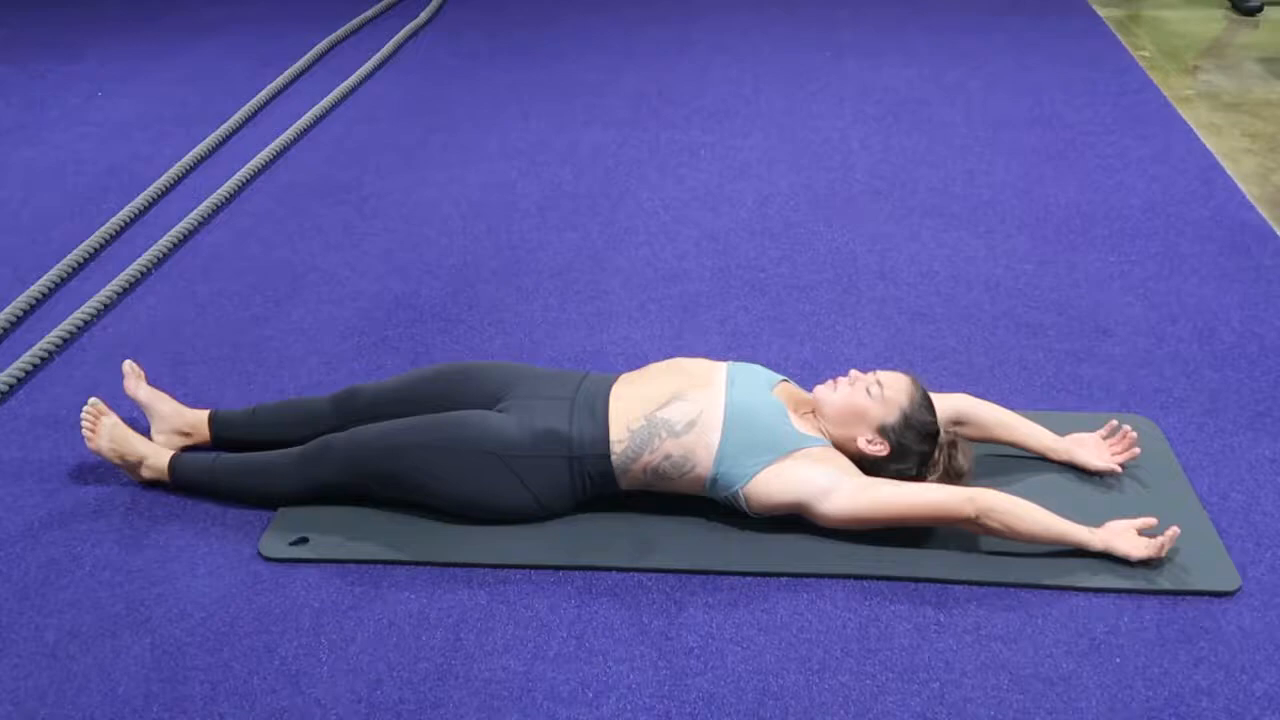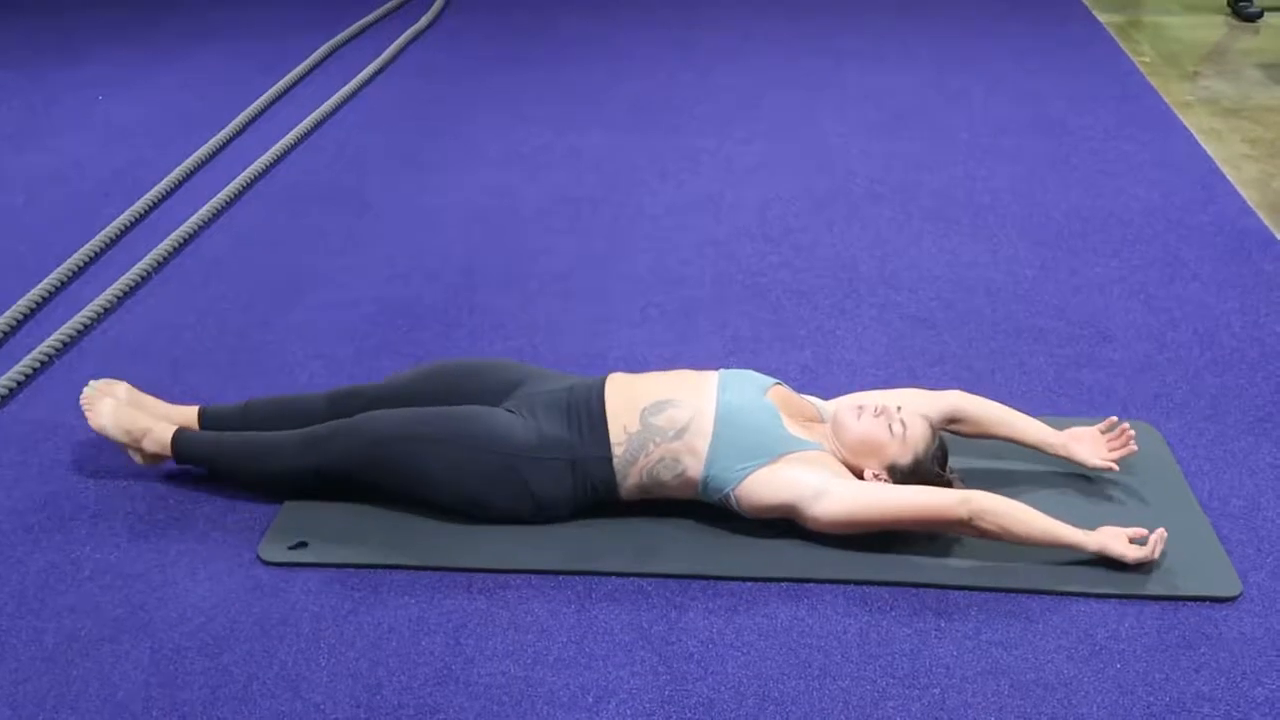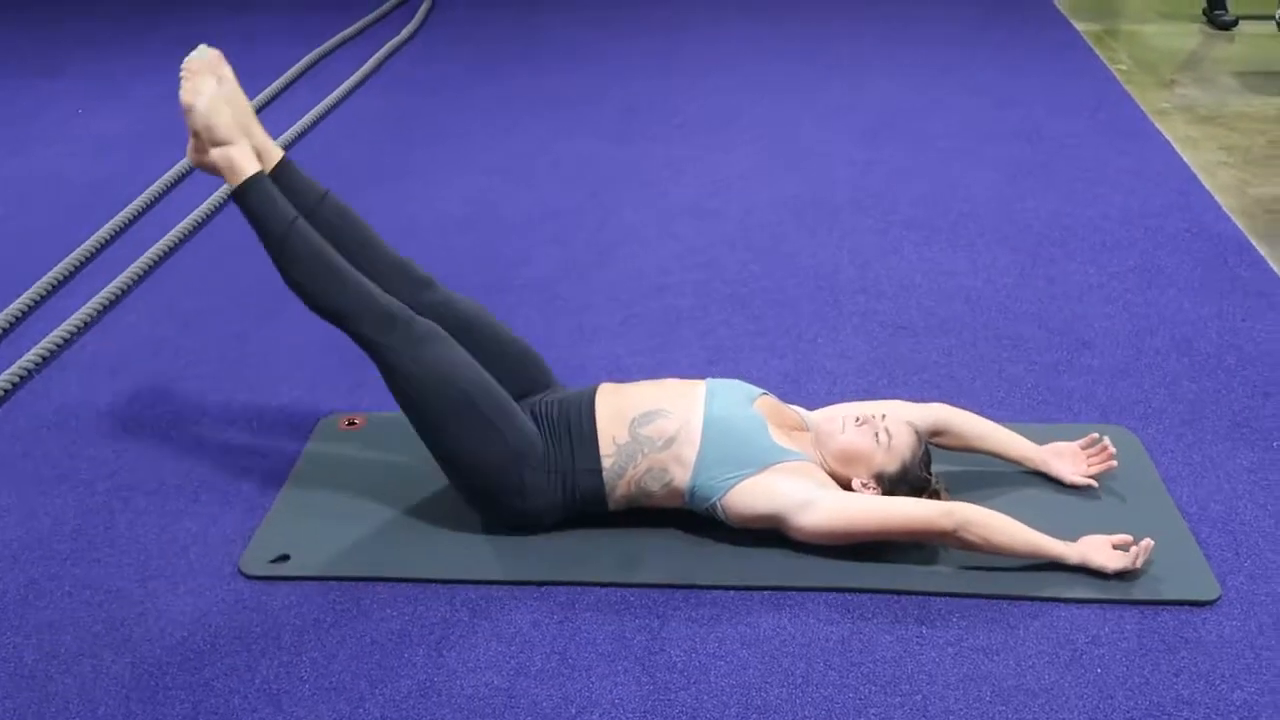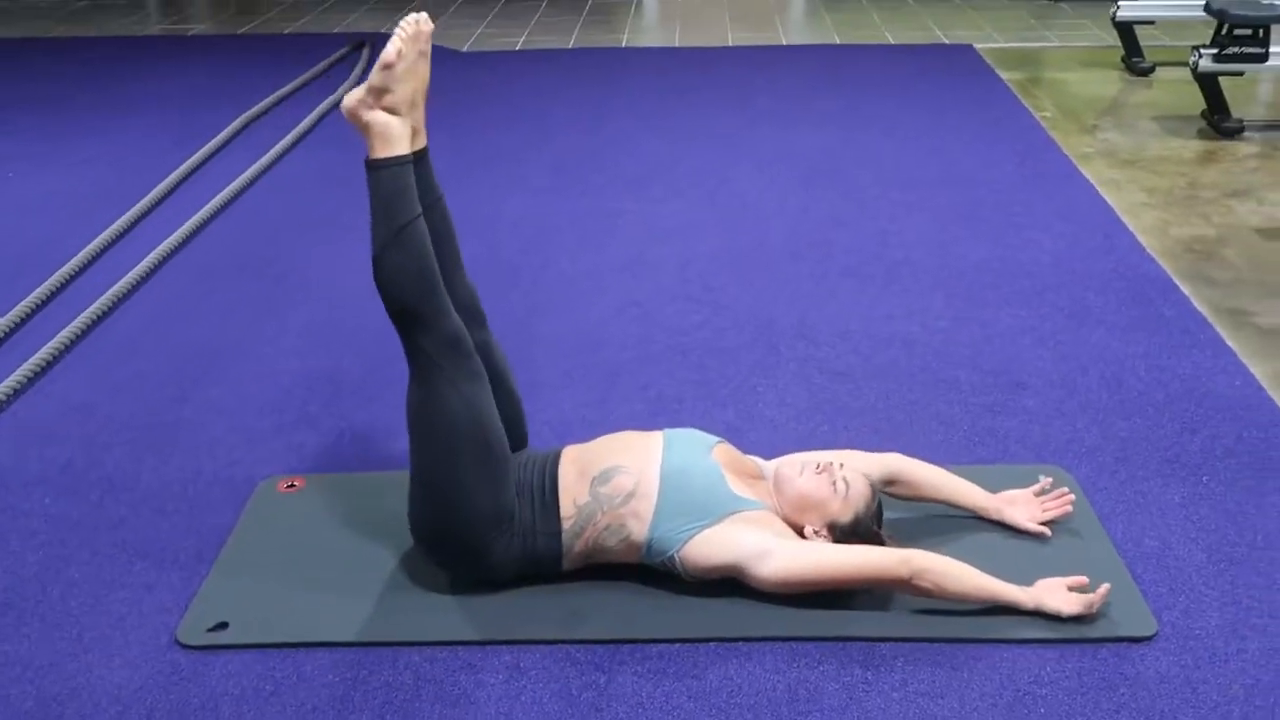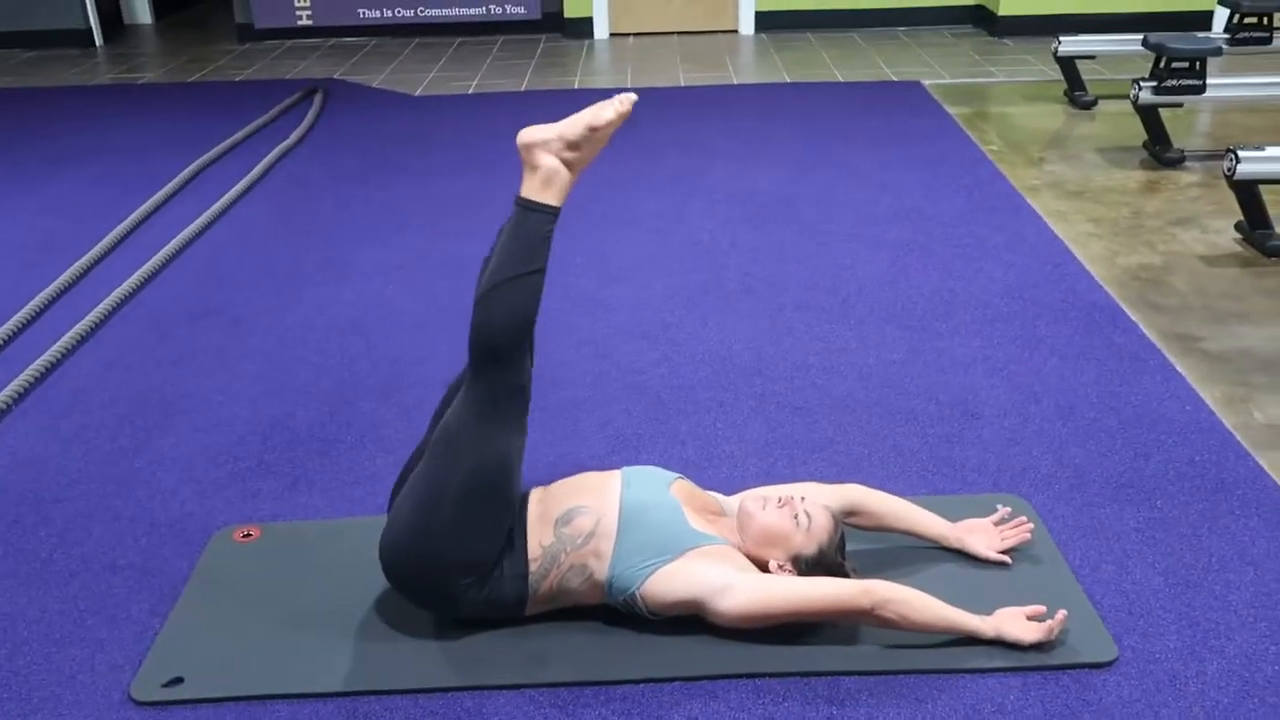
dt=1s
person 1, frame 1
left shoulder: (822, 482)
right shoulder: (805, 404)
left elbow: (968, 506)
right elbow: (961, 402)
left wrist: (1099, 537)
right wrist: (1066, 445)
left hip: (546, 463)
right hip: (564, 394)
left knee: (337, 463)
right knee: (362, 403)
left ankle: (160, 463)
right ankle: (192, 422)
person 1, frame 2
left shoulder: (818, 488)
right shoulder: (825, 413)
left elbow: (964, 508)
right elbow: (953, 396)
left wrist: (1096, 540)
right wrist: (1064, 439)
left hip: (548, 465)
right hip: (571, 396)
left knee: (345, 446)
right knee: (362, 396)
left ankle: (165, 442)
right ankle: (181, 415)
person 1, frame 3
left shoulder: (808, 499)
right shoulder: (806, 427)
left elbow: (951, 521)
right elbow: (939, 415)
left wrist: (1072, 554)
right wrist: (1040, 455)
left hip: (532, 477)
right hip: (557, 412)
left knee: (386, 320)
right knee: (414, 295)
left ankle: (240, 164)
right ankle: (255, 150)
person 1, frame 4
left shoulder: (763, 547)
right shoulder: (761, 478)
left elbow: (905, 568)
right elbow: (892, 464)
left wrist: (1028, 598)
right wrist: (993, 505)
left hip: (488, 535)
right hip: (519, 483)
left knee: (437, 333)
left ankle: (389, 133)
person 1, frame 5
left shoulder: (725, 585)
right shoulder: (722, 514)
left elbow: (867, 599)
right elbow: (850, 494)
left wrist: (988, 628)
right wrist: (953, 533)
left hip: (448, 565)
left knee: (501, 367)
